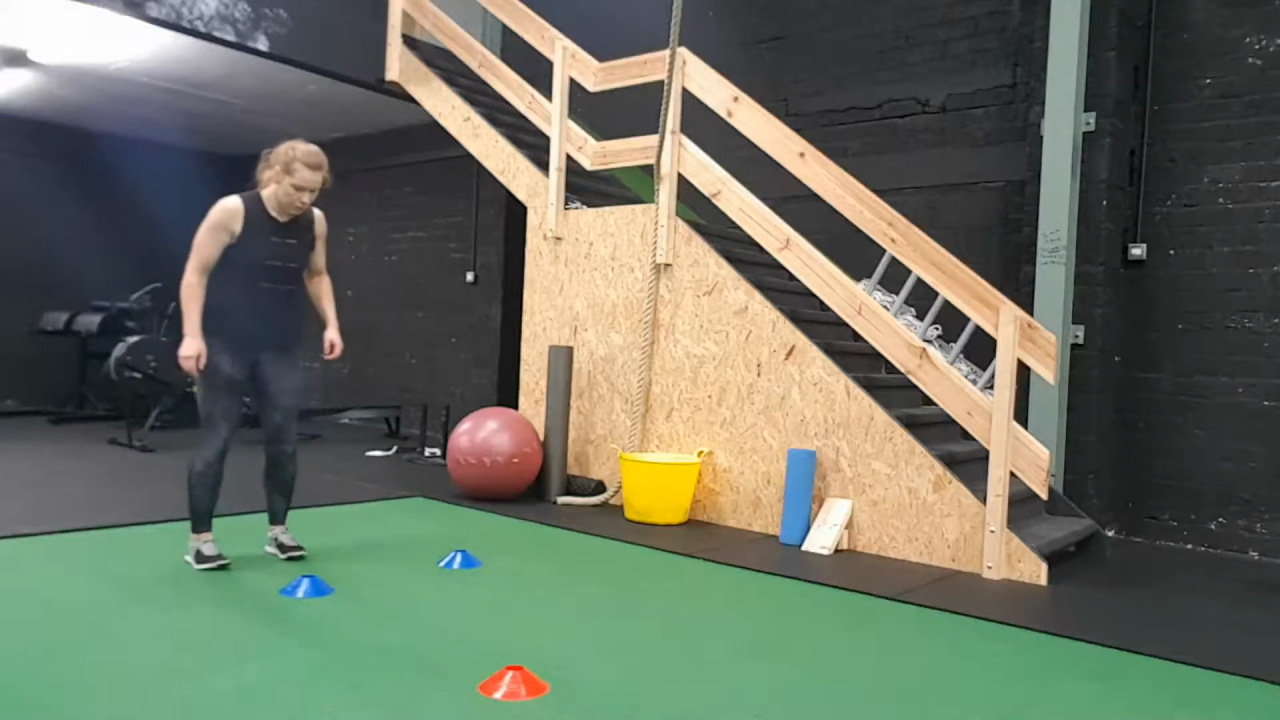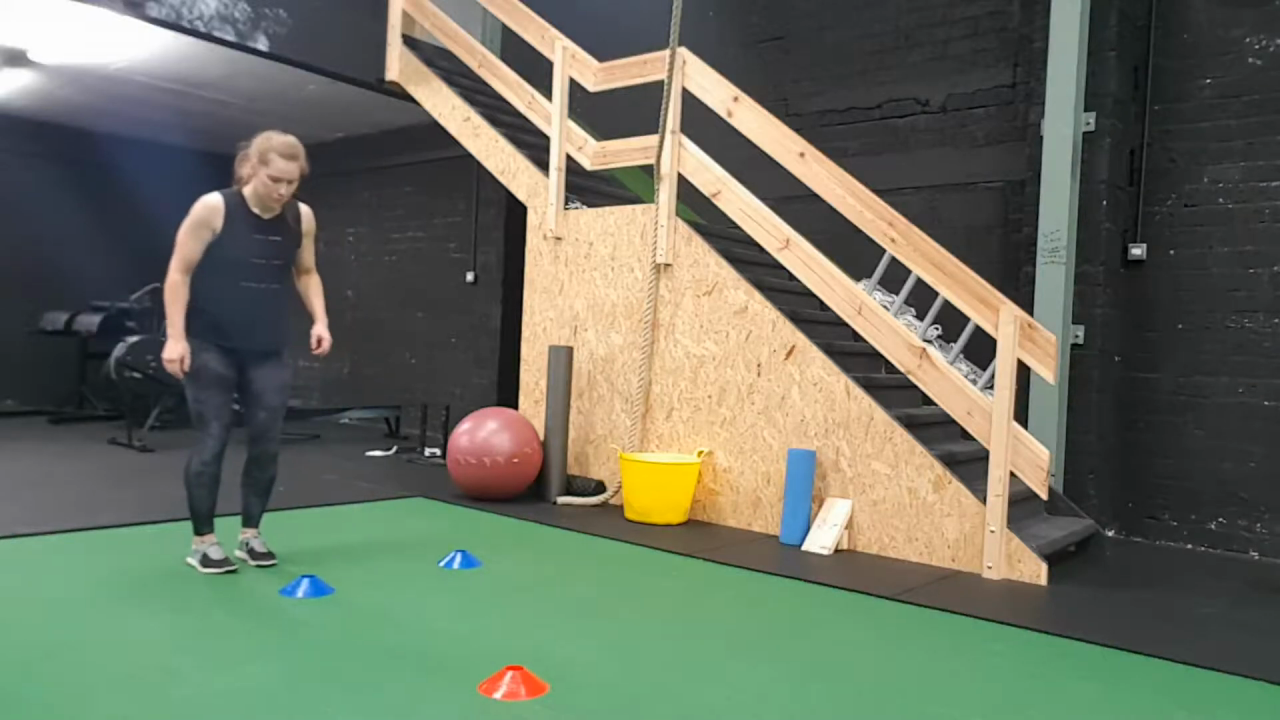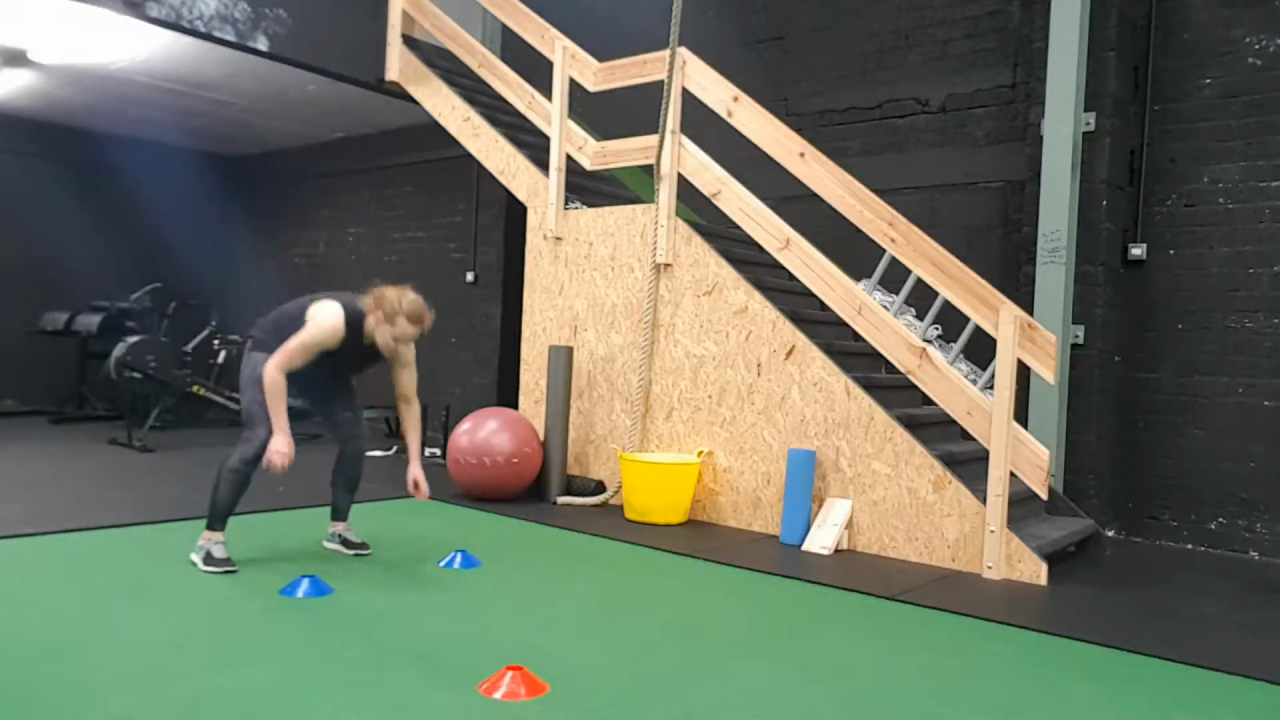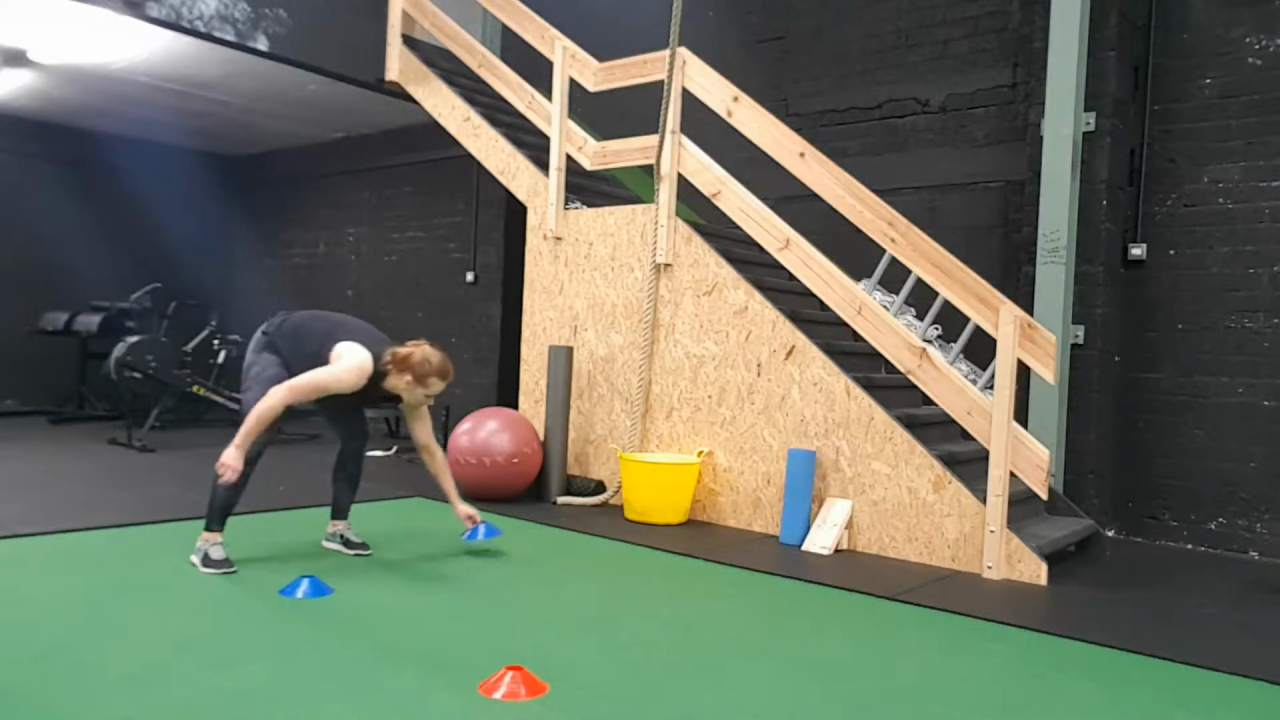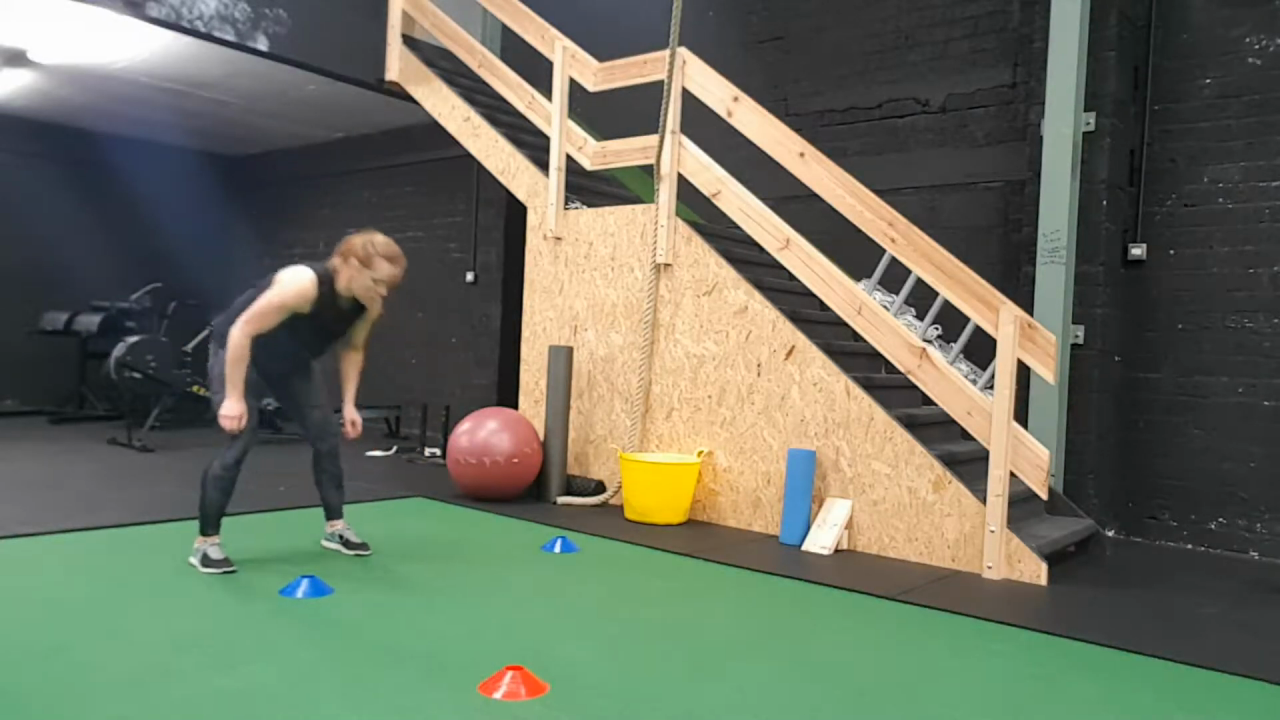
dt=1s
person 1, frame 1
left shoulder: (315, 222)
right shoulder: (232, 211)
right elbow: (196, 273)
left wrist: (331, 323)
right wrist: (192, 335)
left hip: (281, 349)
right hip: (224, 344)
left knee: (283, 440)
right knee: (218, 438)
left ankle: (277, 530)
right ankle: (199, 538)
person 1, frame 2
left shoulder: (302, 218)
right shoulder: (213, 208)
left elbow: (305, 273)
right elbow: (179, 273)
left wrist: (319, 320)
right wrist: (175, 337)
left hip: (269, 350)
right hip: (210, 346)
left knee: (266, 443)
right knee: (212, 440)
left ankle: (250, 534)
right ankle: (202, 541)
person 1, frame 3
left shoulder: (400, 343)
right shoulder: (333, 322)
left elbow: (408, 401)
right elbow: (275, 368)
left wrist: (414, 464)
right wrist: (281, 434)
right hip: (269, 351)
left knee: (353, 436)
right knee: (257, 438)
left ankle: (338, 528)
right ankle: (209, 539)
person 1, frame 4
left shoulder: (408, 385)
right shoulder: (358, 368)
left elbow: (429, 447)
right elbow: (279, 395)
left wrist: (457, 503)
right wrist: (237, 448)
left hip: (315, 357)
right hip: (275, 347)
left knee: (356, 436)
right knee: (259, 439)
left ankle: (337, 528)
right ankle: (209, 540)
person 1, frame 5
left shoulder: (368, 305)
right shoulder: (304, 284)
left elbow: (352, 349)
right elbow: (242, 329)
left wrist: (348, 403)
right wrist: (233, 397)
left hip: (291, 364)
right hip: (238, 347)
left knee: (326, 436)
right knee: (237, 443)
left ankle: (335, 528)
right ankle: (205, 542)
